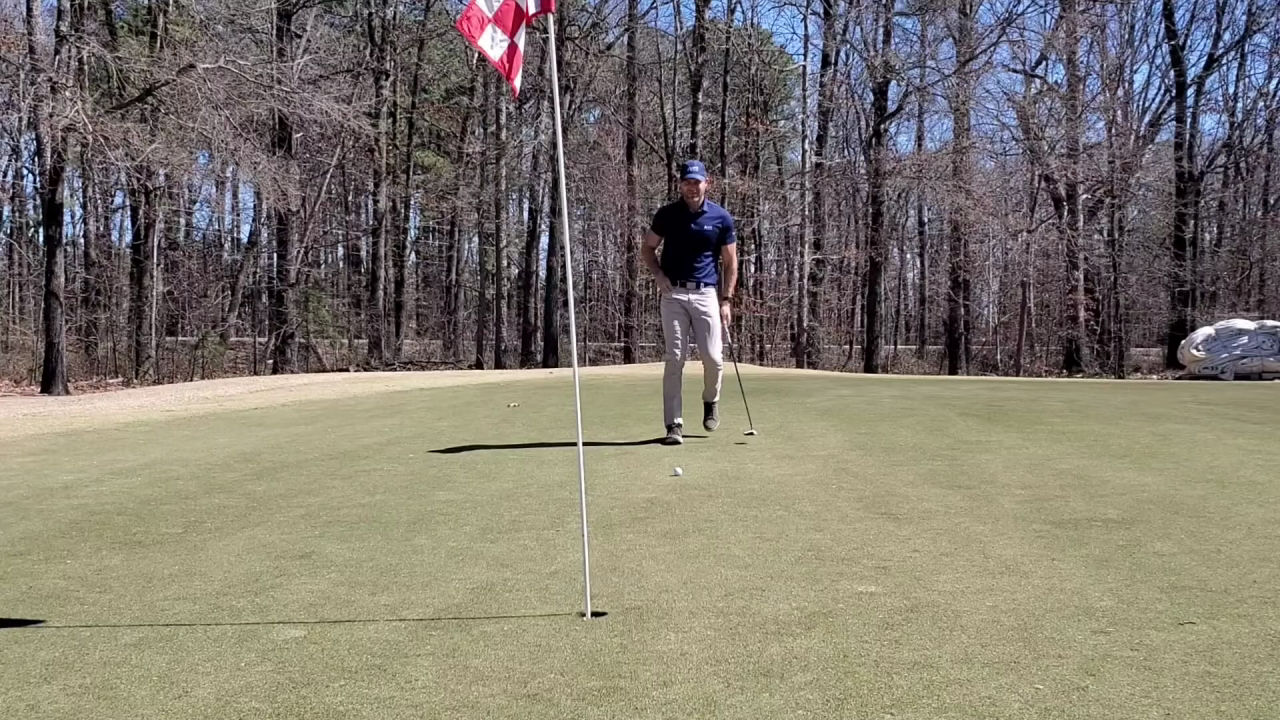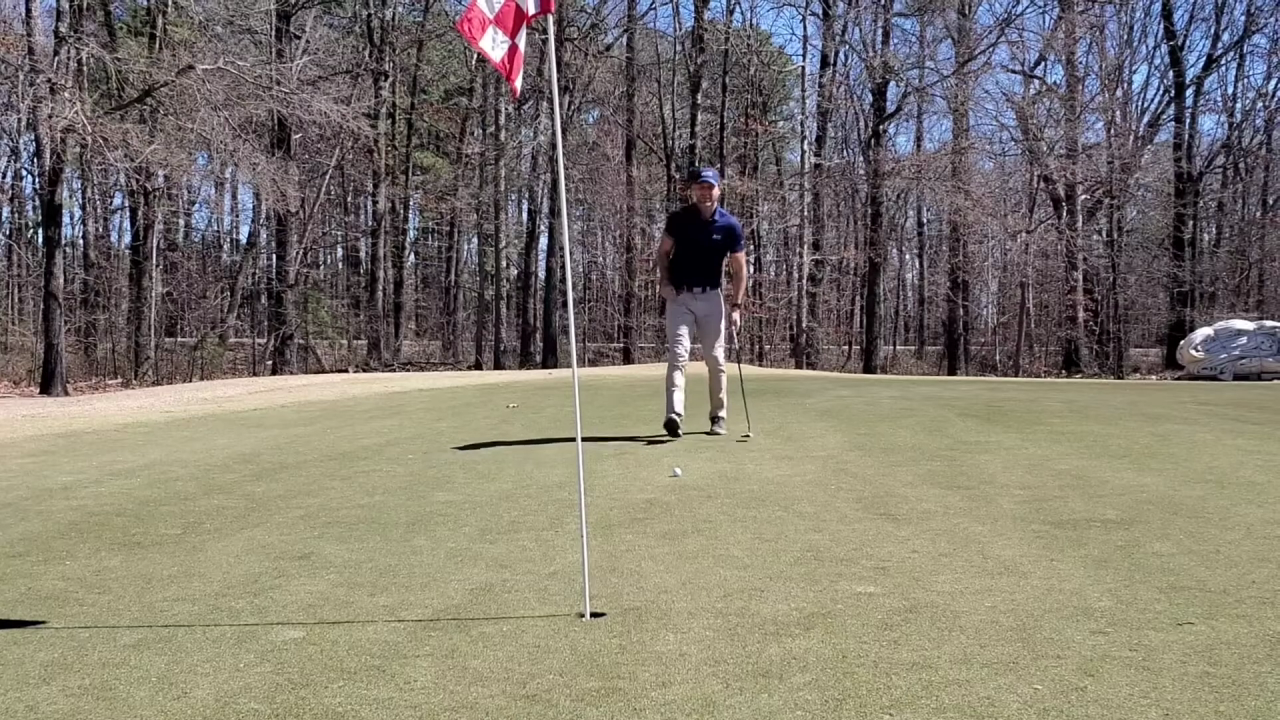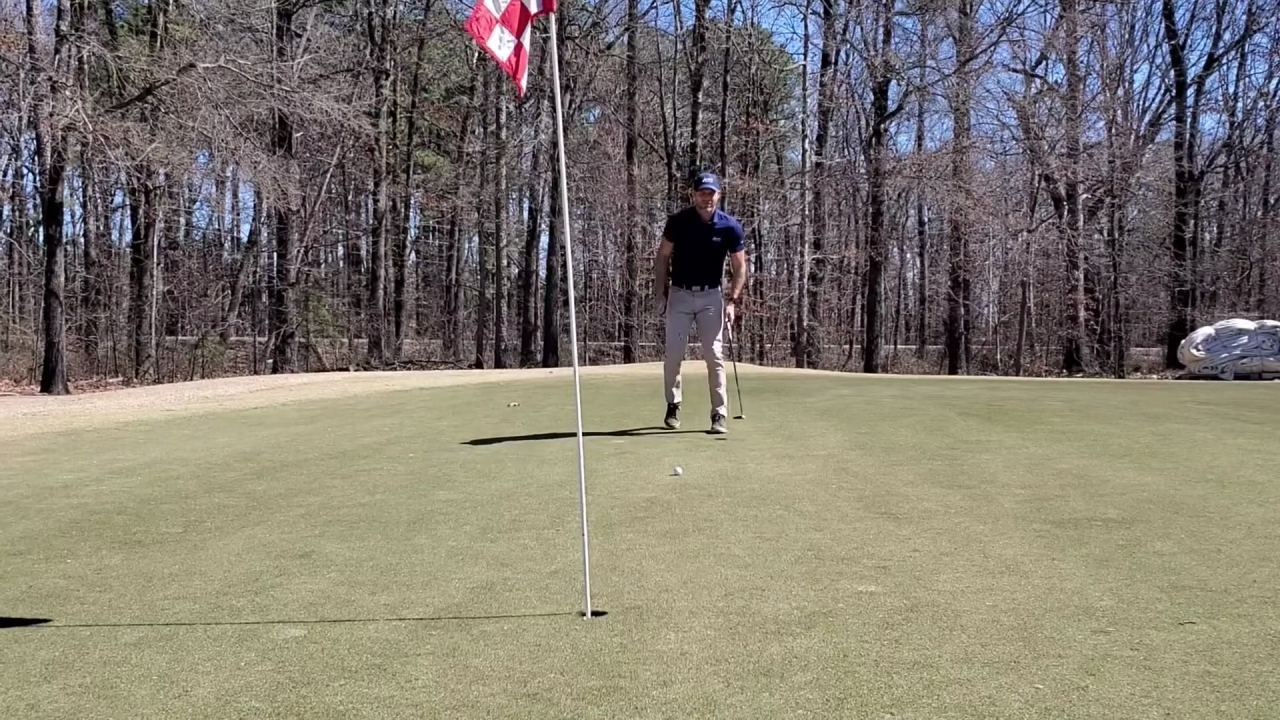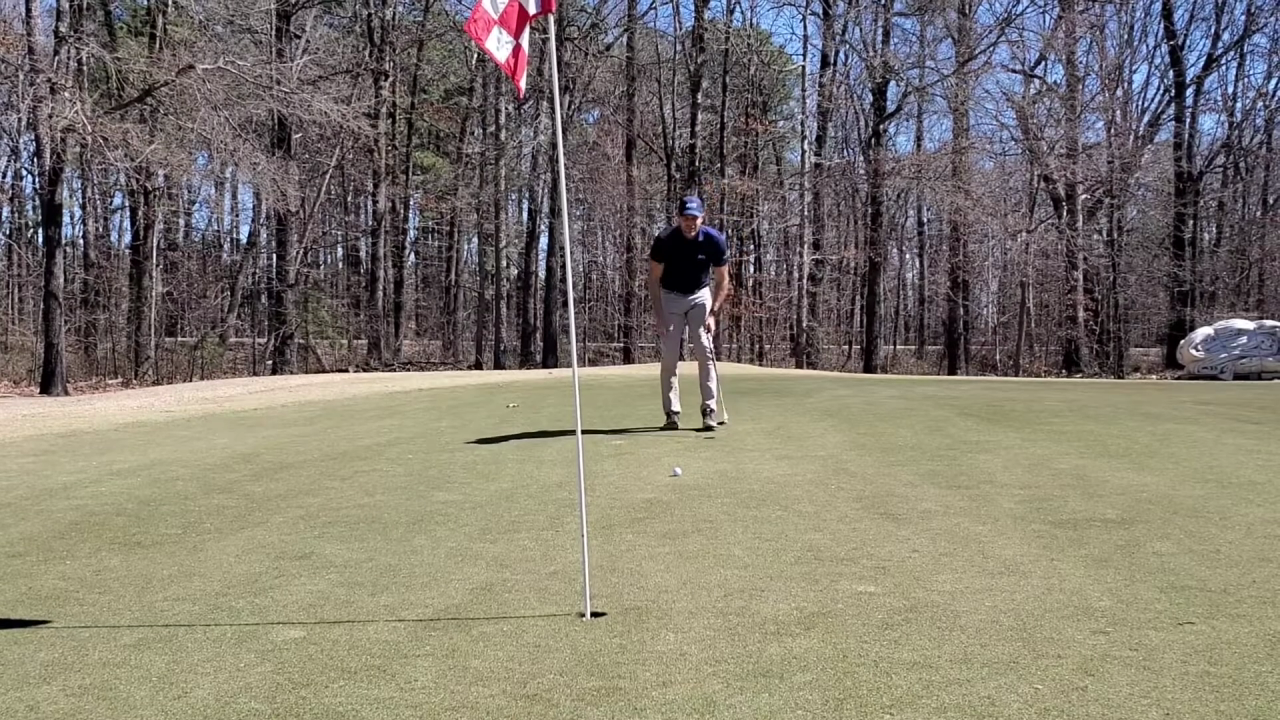
dt=0.3s
person 1, frame 1
left shoulder: (721, 217)
right shoulder: (666, 215)
left elbow: (730, 261)
right elbow: (648, 248)
left wrist: (726, 300)
right wrist: (658, 274)
left hip: (706, 294)
right hip: (673, 294)
left knee: (713, 357)
right knee: (675, 359)
left ankle: (710, 401)
right ankle: (674, 425)
person 1, frame 2
left shoulder: (731, 225)
right shoulder: (678, 219)
left elbow: (739, 268)
right elbow: (664, 251)
left wrist: (736, 305)
right wrist: (665, 281)
left hip: (710, 297)
right hip: (680, 297)
left knee: (715, 360)
right knee: (678, 354)
left ankle: (718, 416)
right ankle: (674, 414)
person 1, frame 3
left shoulder: (731, 226)
right shoulder: (677, 221)
left elbow: (740, 267)
right elbow: (663, 257)
left wrist: (732, 301)
right wrist: (661, 293)
left hip: (711, 296)
right hip: (679, 294)
left knee: (714, 354)
right knee: (674, 354)
left ankle: (719, 415)
right ankle: (673, 405)
person 1, frame 4
left shoulder: (715, 240)
right shoulder: (663, 241)
left elbow: (722, 280)
right elbow: (654, 279)
left wrist: (713, 313)
right wrist: (658, 315)
left hip: (701, 296)
right hip: (671, 297)
left knee: (705, 350)
right knee: (669, 356)
left ankle: (709, 409)
right ankle: (672, 412)
